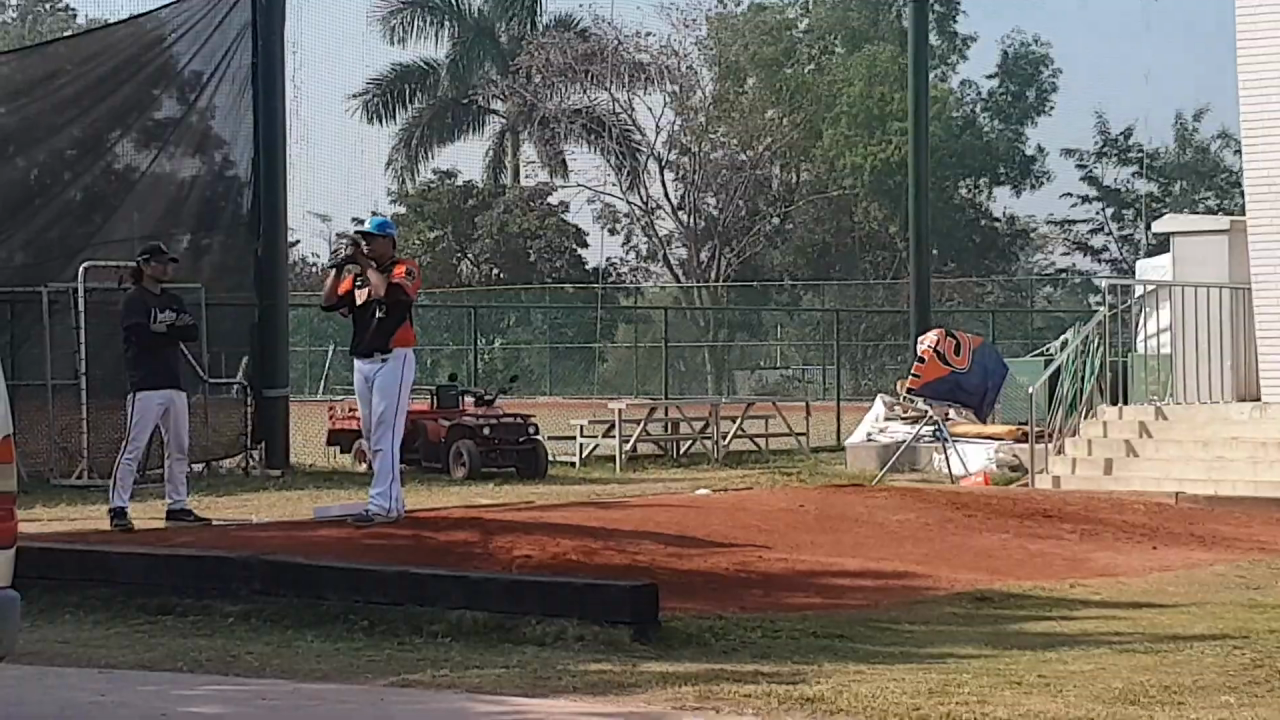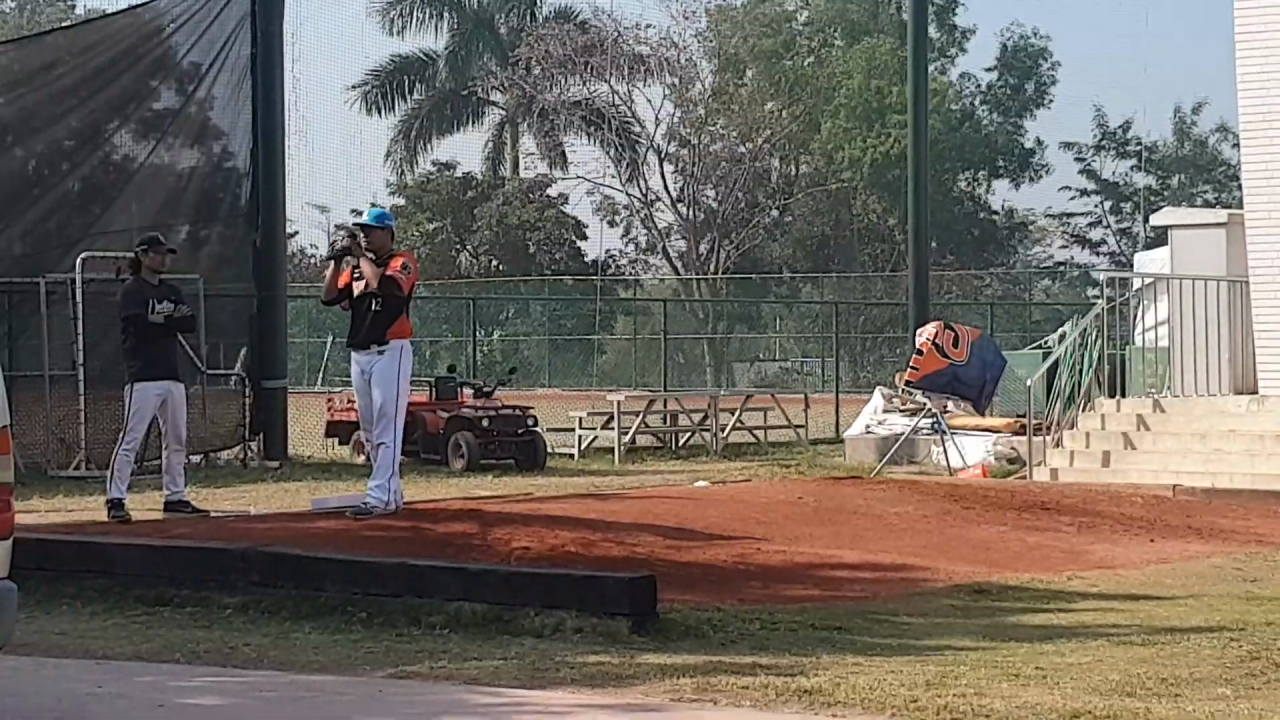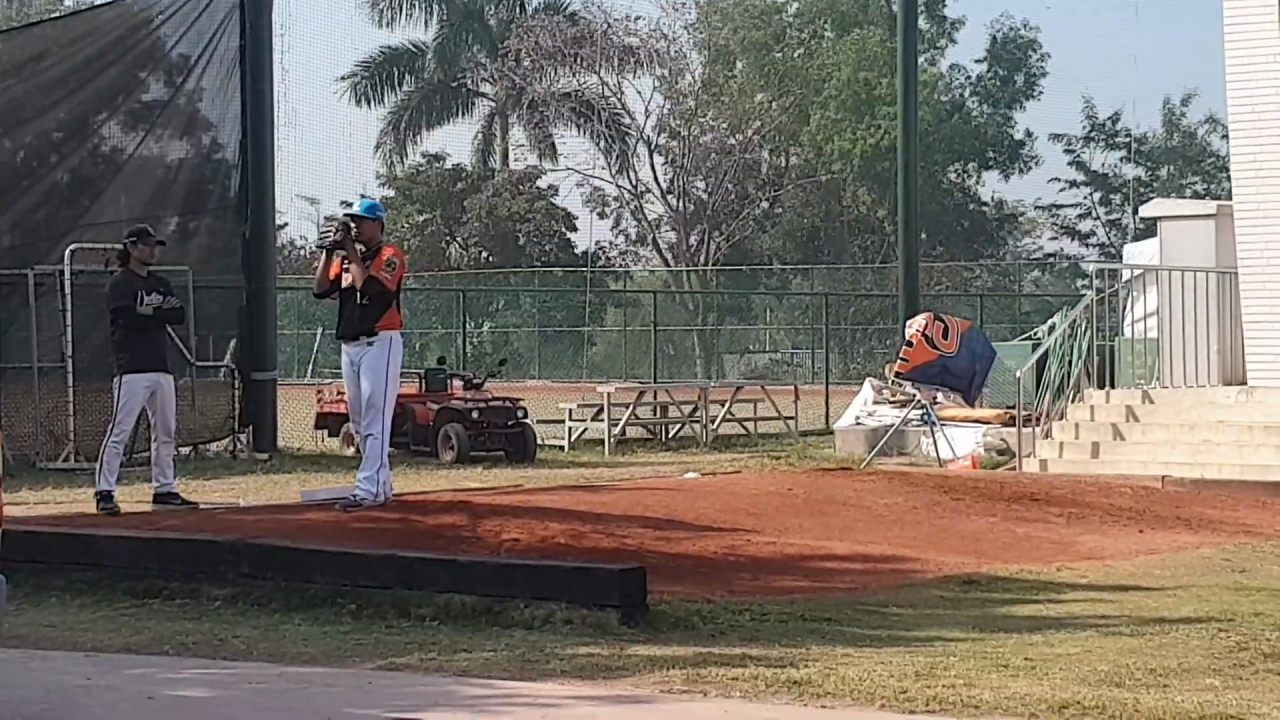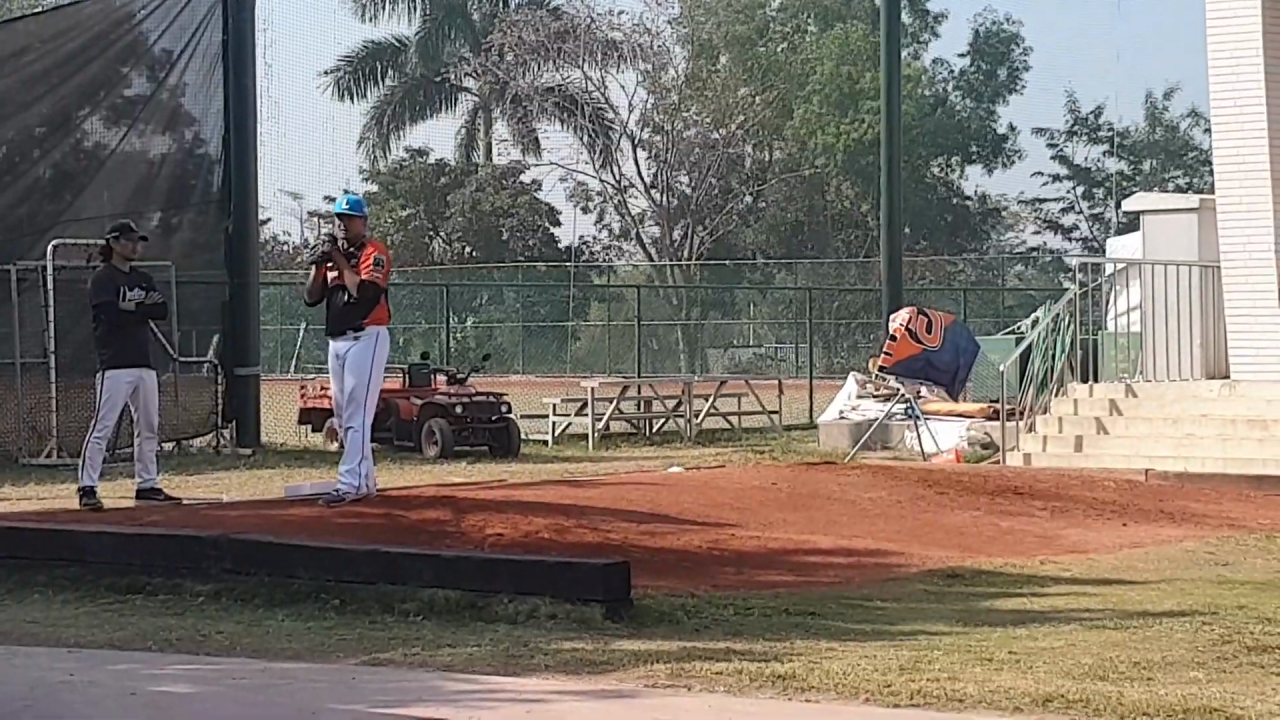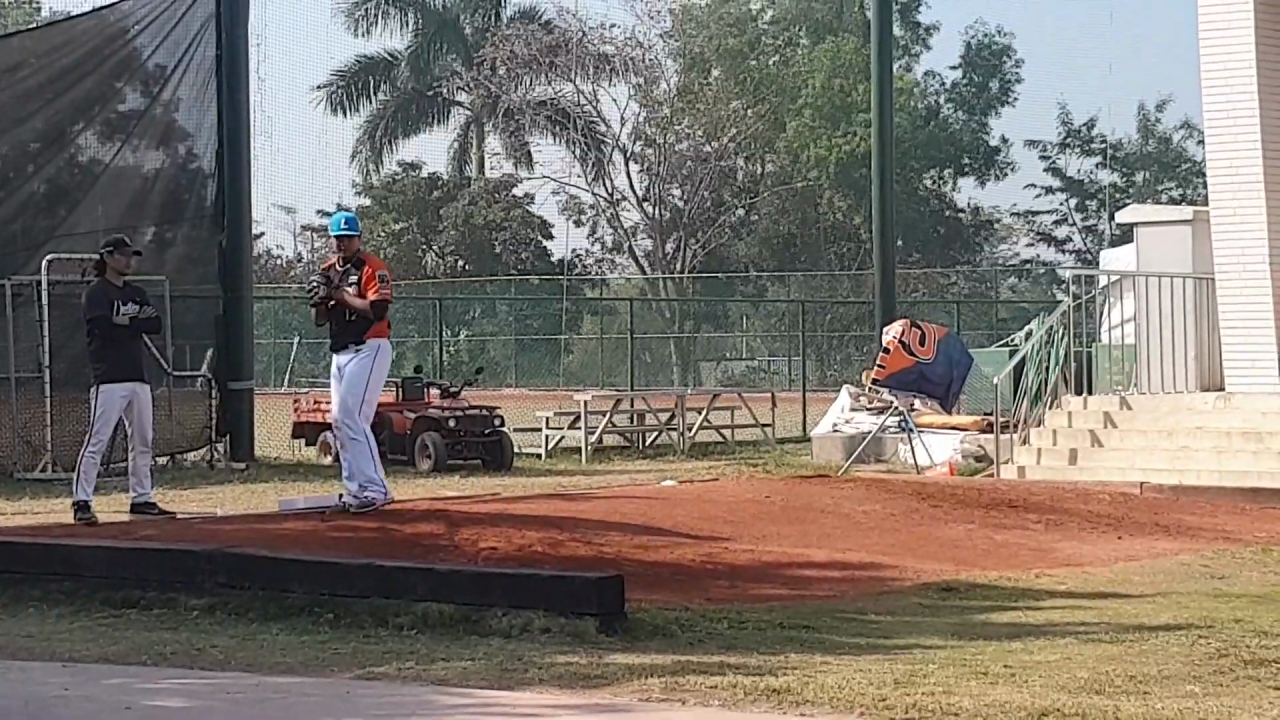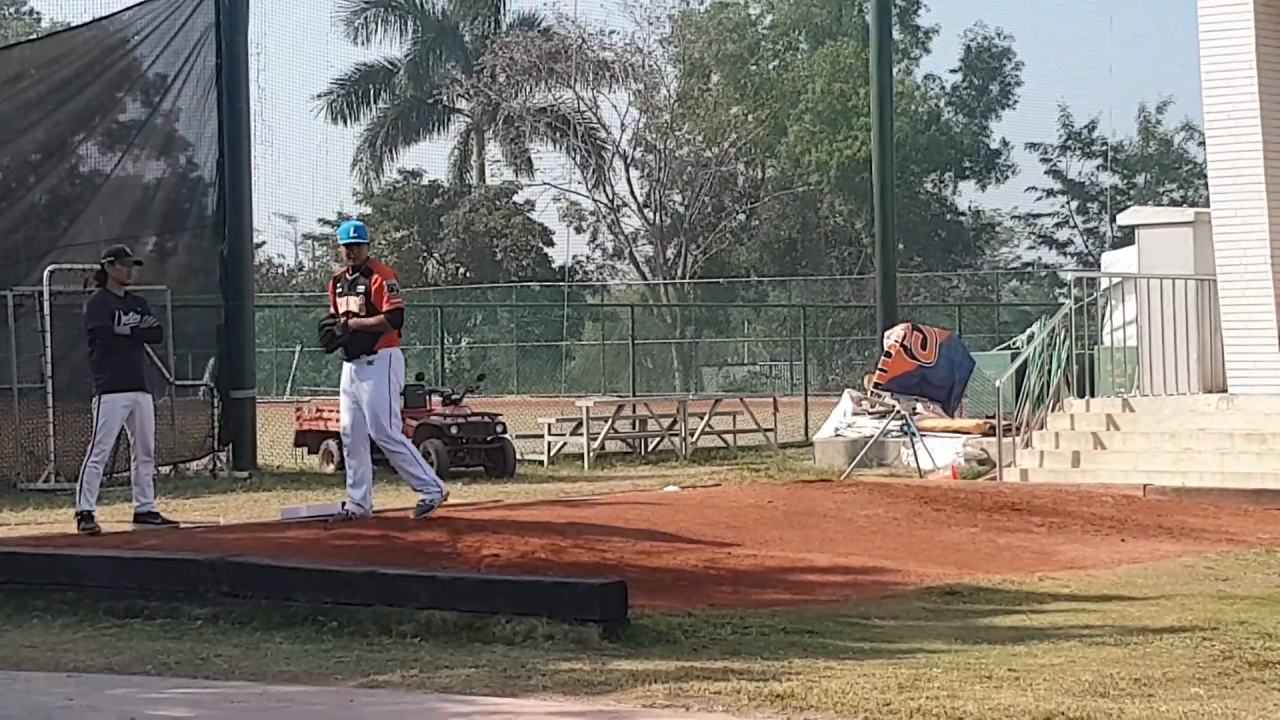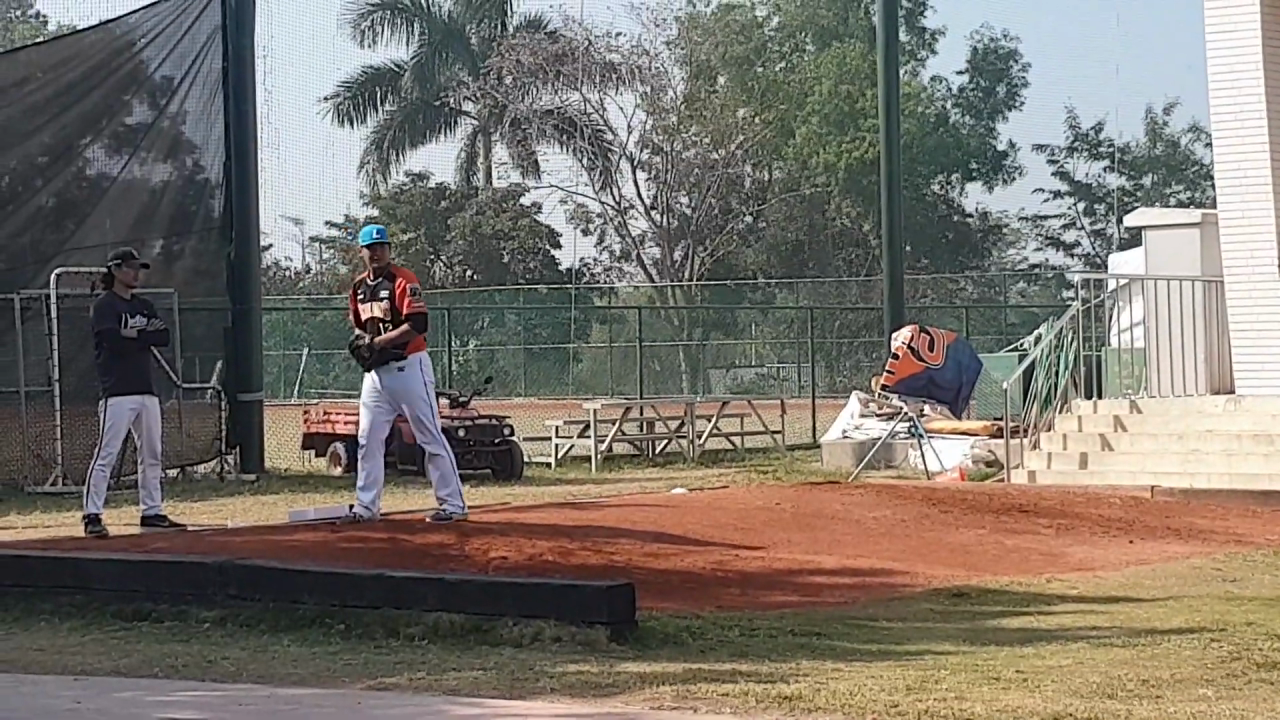
dt=0.2s
person 1, frame 1
left shoulder: (405, 269)
right shoulder: (358, 276)
left elbow: (389, 292)
right elbow: (328, 303)
left wrist: (364, 264)
right wrist: (338, 267)
left hip: (393, 361)
right hip: (363, 362)
left knee: (385, 434)
right knee: (372, 435)
left ankle: (382, 504)
right ankle: (392, 502)
person 1, frame 2
left shoulder: (402, 262)
right shoulder: (356, 268)
left elbow: (382, 285)
right elbow: (329, 298)
left wrist: (359, 255)
right wrist: (337, 260)
left hip: (390, 353)
right hip: (360, 354)
left knee: (386, 428)
right knee: (369, 429)
left ankle: (381, 497)
right ankle: (391, 493)
person 1, frame 3
left shoulder: (390, 255)
right shoulder: (347, 258)
left elbow: (366, 285)
right elbow: (321, 290)
left wrist: (349, 250)
right wrist: (329, 252)
left hip: (379, 344)
right hip: (350, 346)
left knee: (374, 419)
right knee: (359, 420)
left ankle: (369, 489)
right ankle: (380, 485)
person 1, frame 4
left shoulder: (375, 251)
right shoulder: (332, 254)
left elbow: (364, 290)
right elbow: (311, 298)
left wrist: (339, 258)
right wrist: (318, 263)
left hip: (367, 338)
right hip: (338, 341)
left knee: (356, 413)
right knee: (343, 415)
left ankle: (351, 483)
right ankle: (364, 480)
person 1, frame 5
left shoulder: (373, 267)
right shoulder: (328, 272)
left elbow: (377, 311)
right elbow: (319, 320)
left wrist: (341, 292)
right wrist: (320, 299)
left hip: (368, 351)
right hip: (340, 354)
left knee: (351, 420)
right knee: (340, 424)
left ankle: (373, 489)
right ankle: (355, 493)
person 1, frame 6
left shoulder: (381, 276)
right shoulder: (337, 281)
left elbow: (394, 320)
left wrist: (350, 322)
left hip: (381, 361)
right hip: (352, 365)
left knee: (384, 432)
right knee: (351, 434)
left ankle: (431, 489)
right ankle: (358, 502)
person 1, frame 7
left shoulder: (404, 280)
right shoulder: (358, 287)
left elbow: (418, 325)
left wrist: (378, 342)
left hip: (408, 367)
right hip: (376, 370)
left knee: (430, 437)
right knee: (368, 439)
left ankle: (453, 503)
right ankle: (366, 506)
person 2, frame 1
left shoulder: (174, 300)
right shoulder: (134, 300)
left elbow: (192, 332)
right elbow: (143, 336)
left wrist: (163, 328)
right wrist: (174, 330)
left hip: (175, 385)
right hip: (146, 387)
left knee: (179, 449)
right knee: (133, 448)
left ankle: (177, 507)
right ankle: (118, 509)
person 2, frame 2
left shoulder: (172, 292)
right shoulder: (132, 291)
left elbow: (191, 324)
right elbow: (141, 327)
left wrist: (162, 320)
right wrist: (173, 320)
left hip: (172, 376)
right hip: (143, 378)
left knee: (177, 441)
right knee: (131, 440)
left ankle: (175, 498)
right ankle: (115, 500)
person 2, frame 3
left shoulder: (162, 283)
right shoulder: (120, 283)
left elbow: (179, 316)
right elbow: (130, 320)
left wrist: (149, 312)
right wrist: (162, 311)
left hip: (162, 368)
right hip: (132, 370)
left knee: (166, 432)
right knee: (120, 431)
left ankle: (164, 490)
right ankle: (104, 492)
person 2, frame 4
left shoulder: (144, 279)
right shoulder: (102, 278)
left elbow: (162, 311)
right elbow: (112, 315)
left wrist: (132, 307)
right wrist: (144, 308)
left hip: (144, 363)
right hip: (115, 365)
left knee: (149, 428)
right knee: (102, 427)
left ankle: (147, 485)
right ankle: (87, 488)
person 2, frame 5
left shoulder: (137, 293)
right shoulder: (96, 292)
left elbow: (156, 325)
right elbow: (106, 329)
left wrist: (127, 321)
right wrist: (138, 322)
left hip: (138, 377)
right hip: (109, 379)
left knee: (143, 442)
right knee: (96, 442)
left ankle: (141, 499)
right ankle: (81, 502)
person 2, frame 6
left shoulder: (139, 303)
right shoulder: (97, 302)
left elbow: (157, 335)
right elbow: (108, 339)
left wrist: (128, 331)
right wrist: (139, 331)
left hip: (140, 387)
right hip: (111, 389)
left knee: (145, 451)
right knee: (99, 451)
left ankle: (145, 509)
right ankle: (85, 512)
person 2, frame 7
left shoulder: (145, 306)
right shoulder: (104, 305)
left elbow: (164, 338)
right elbow: (114, 342)
left wrist: (134, 335)
right wrist: (146, 334)
left hip: (146, 390)
right hip: (117, 392)
left knee: (152, 455)
right knee: (106, 455)
left ankle: (152, 512)
right ankle: (92, 515)
